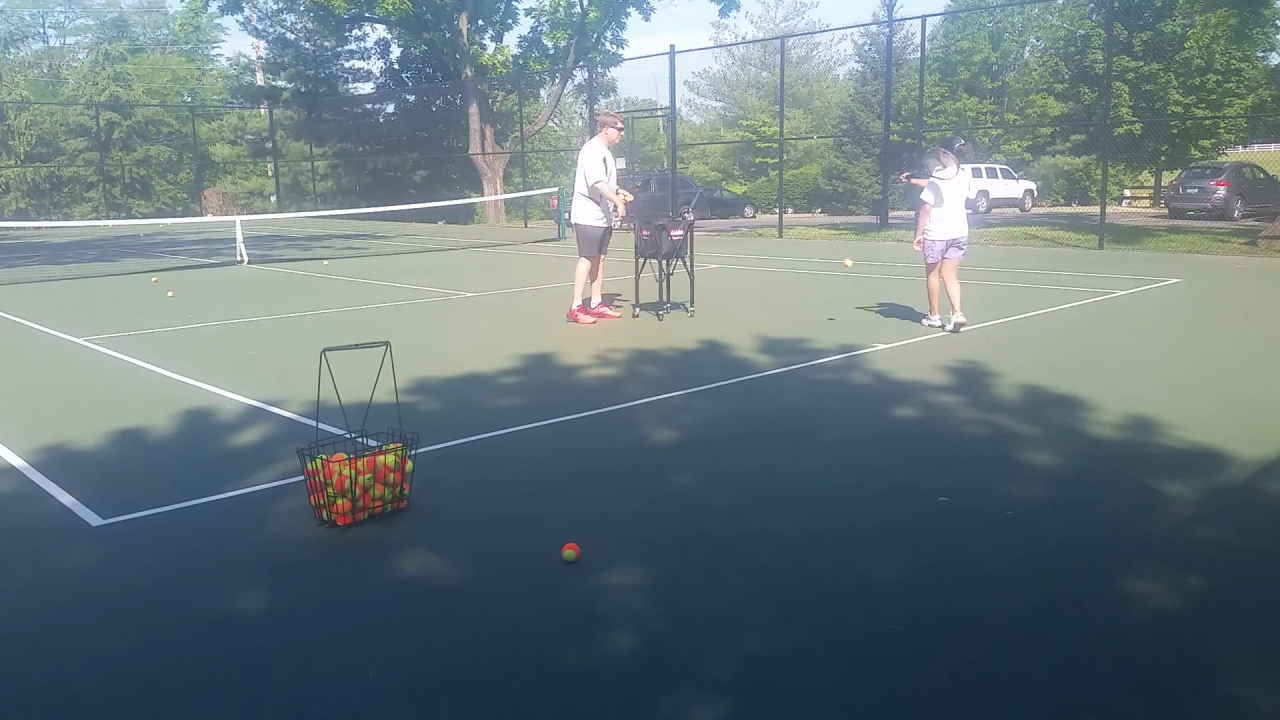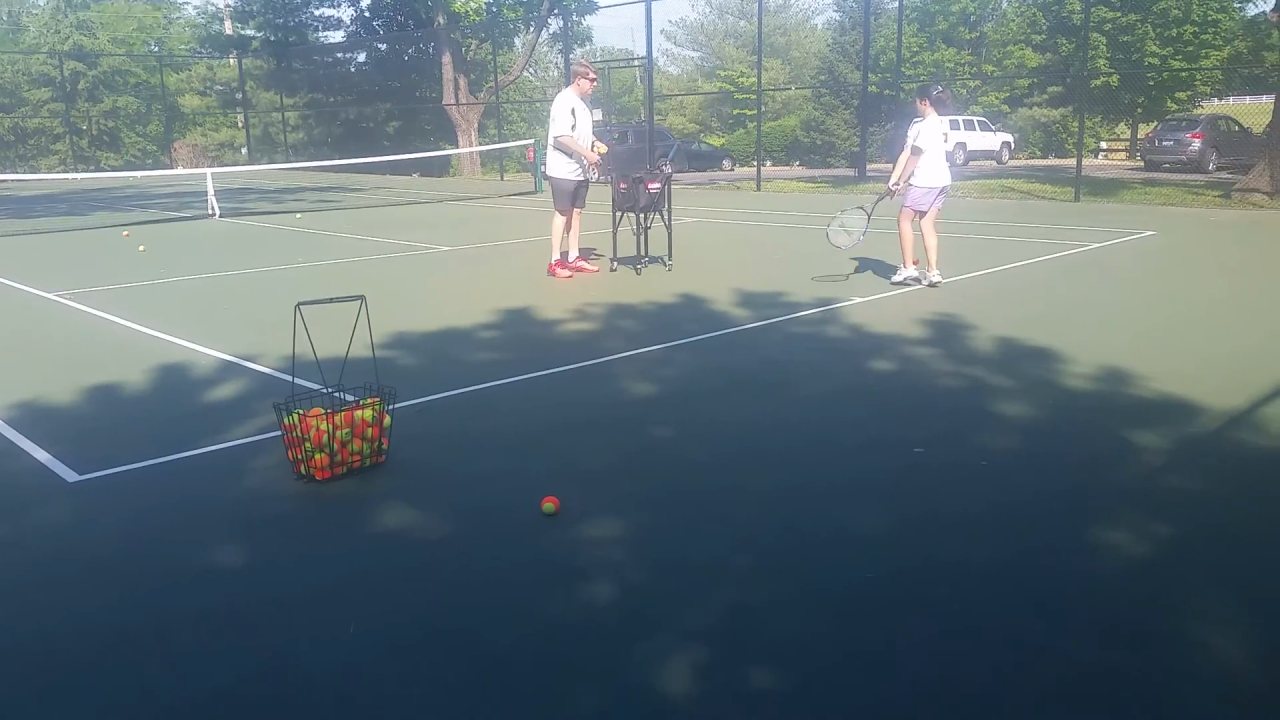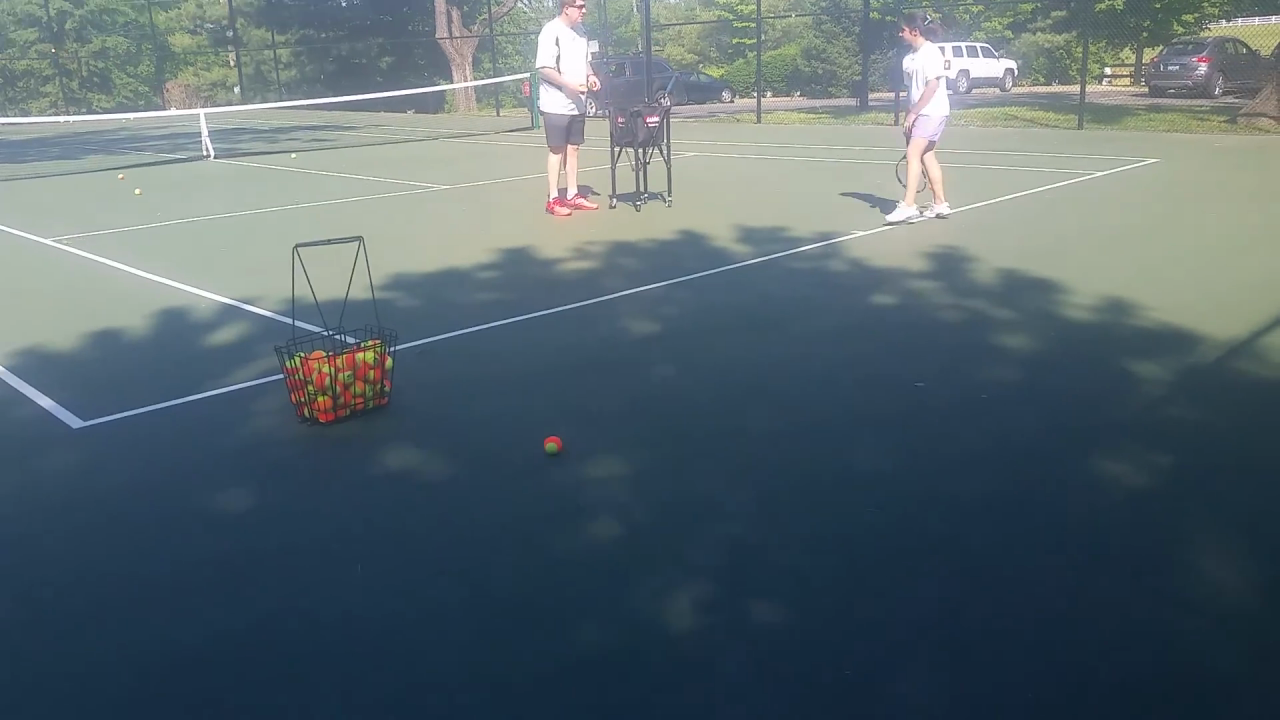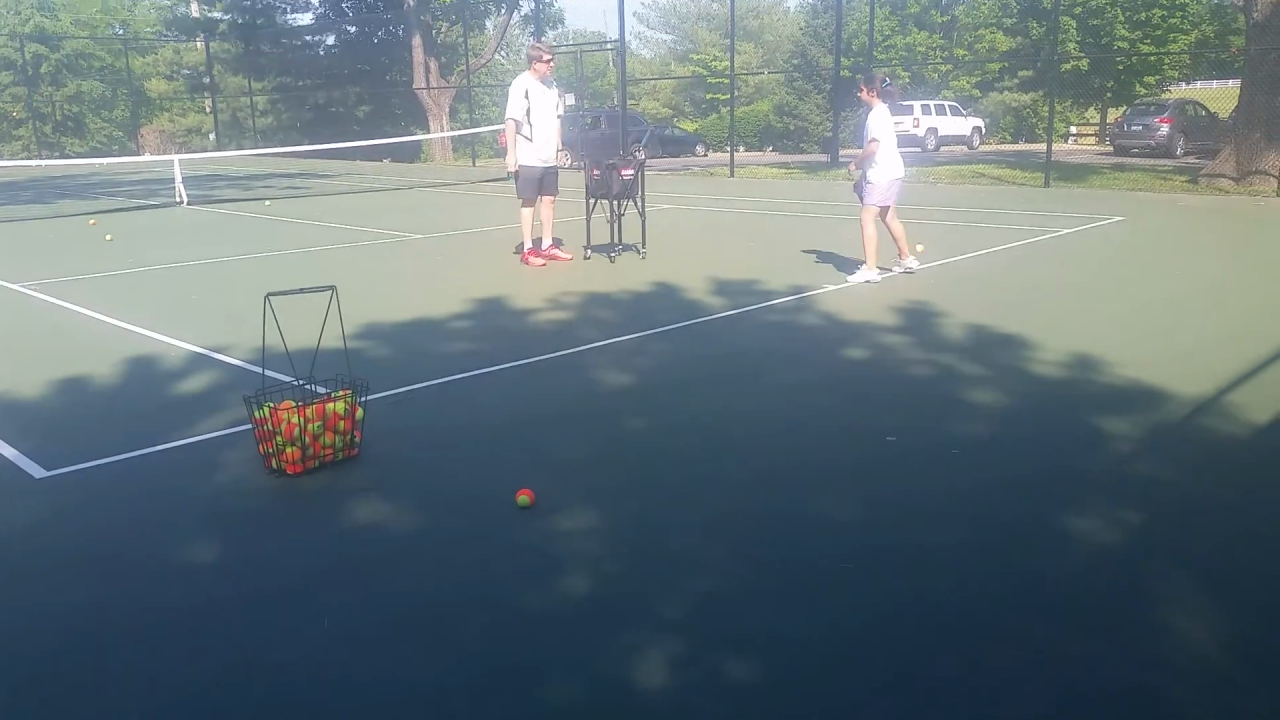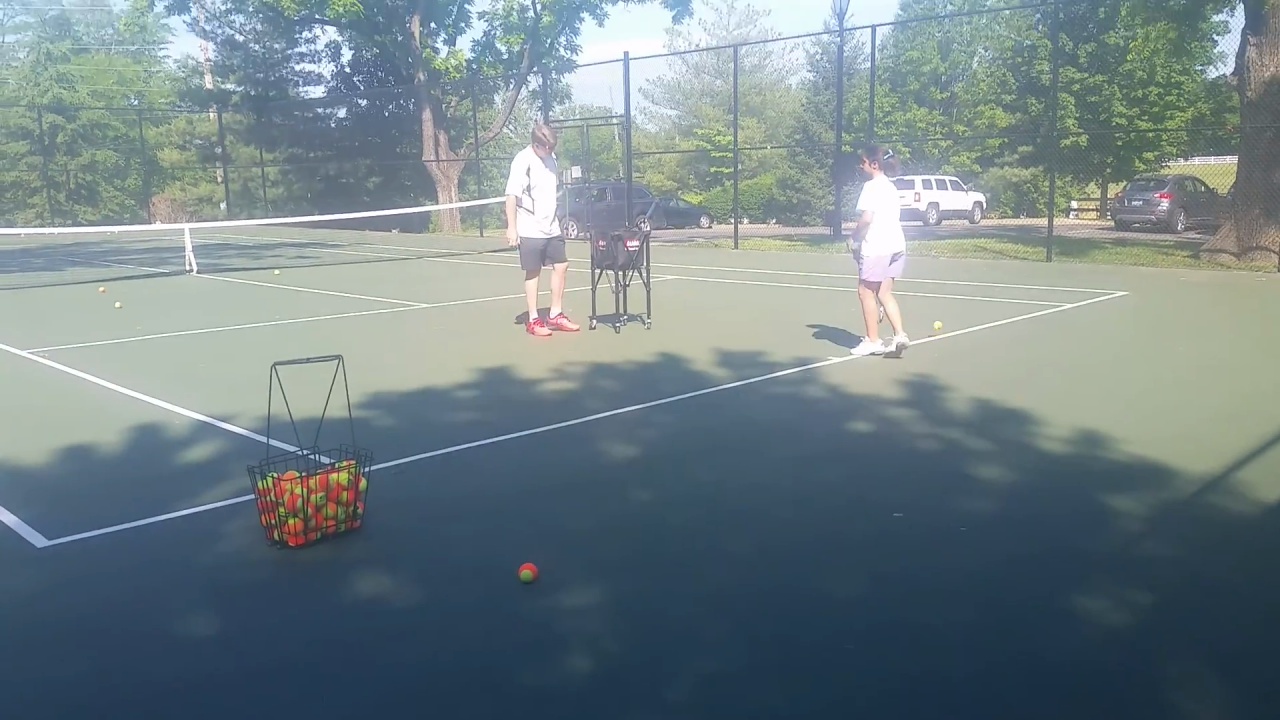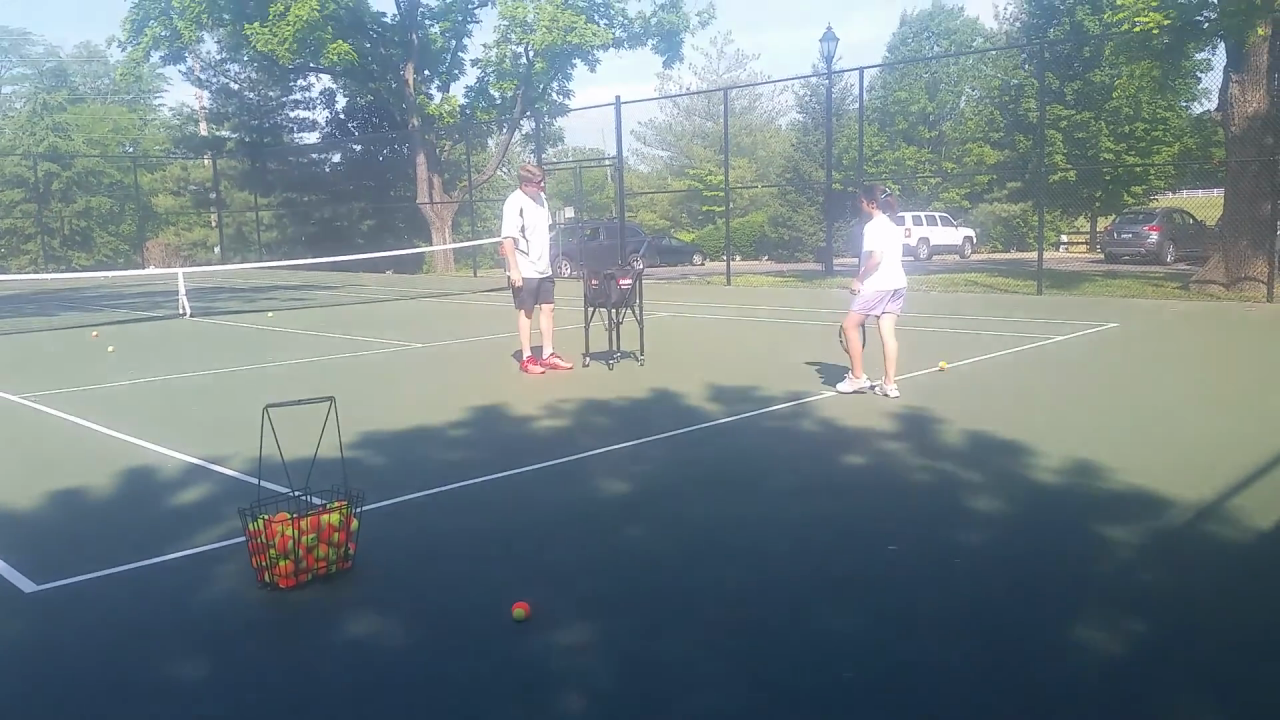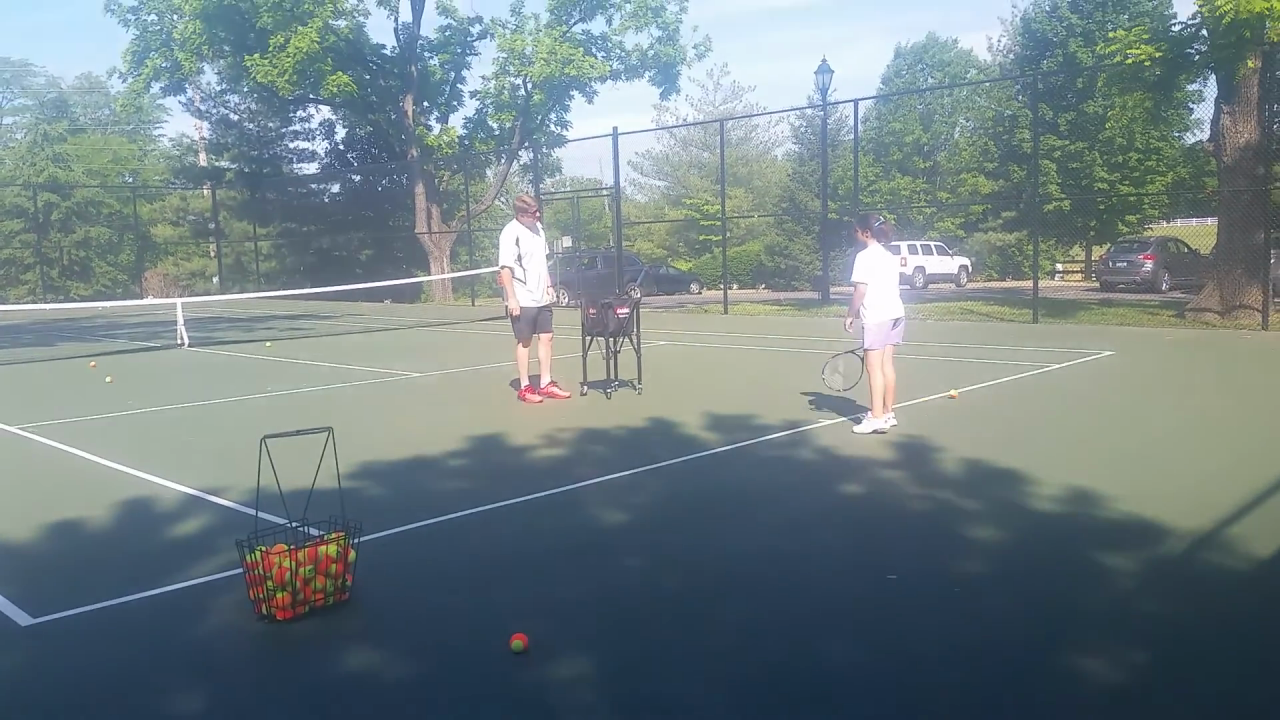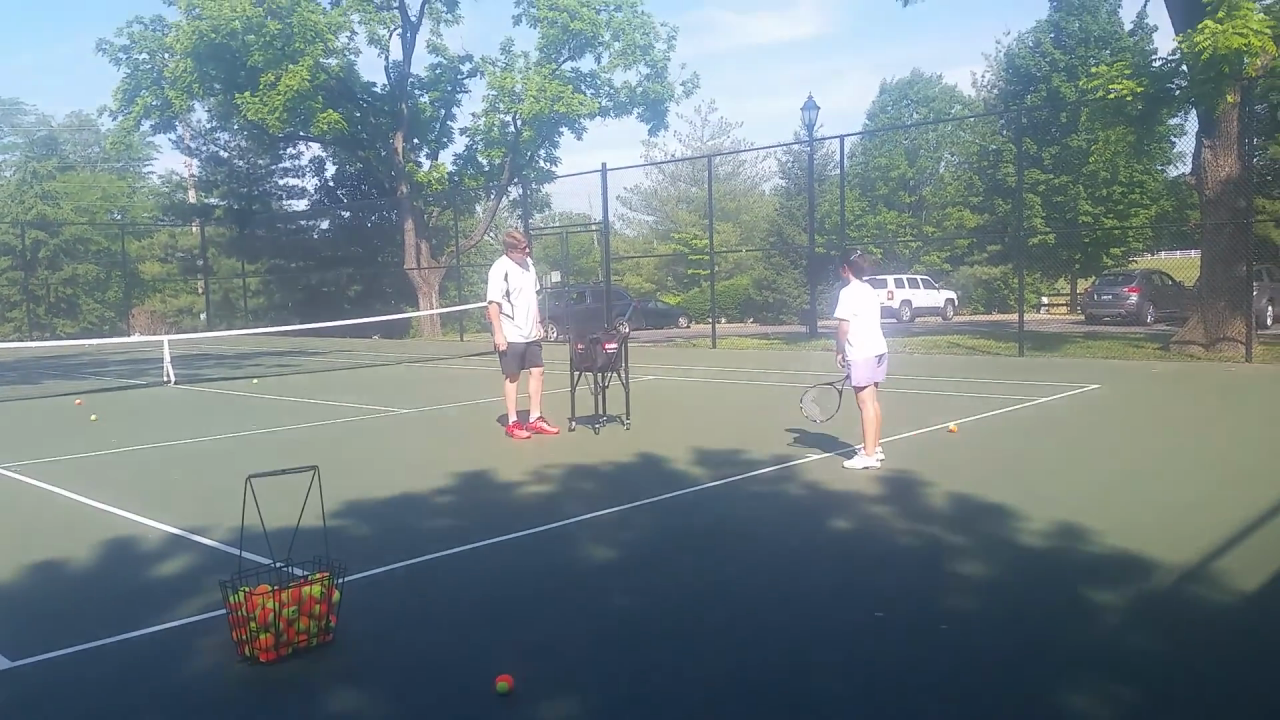
dt=0.3s
person 1, frame 1
left shoulder: (605, 151)
right shoulder: (593, 150)
right elbow: (598, 183)
left wrist: (619, 191)
right wrist: (619, 202)
left hip: (602, 216)
right hip: (588, 216)
left knee: (599, 259)
right knee: (587, 259)
left ankle: (596, 304)
right ankle: (576, 308)
person 1, frame 2
left shoulder: (581, 101)
right shoulder: (564, 101)
right elbow: (562, 137)
left wrist: (595, 142)
right wrist: (587, 153)
left hip: (579, 169)
right hip: (563, 169)
left knee: (576, 212)
right knee: (562, 213)
left ankle: (573, 258)
right ankle: (555, 262)
person 1, frame 3
left shoulder: (579, 31)
right shoulder: (551, 31)
right elbow: (544, 68)
left wrist: (591, 77)
right wrist: (570, 85)
left hip: (576, 105)
right hip: (556, 105)
left knee: (573, 149)
right knee: (557, 150)
left ankle: (573, 195)
right ankle: (553, 199)
person 1, frame 4
left shoulder: (551, 83)
right shoulder: (521, 85)
right elbow: (511, 121)
left wrist: (558, 148)
right wrist: (511, 153)
left hip: (548, 157)
right hip: (528, 158)
left knee: (549, 200)
right knee: (529, 202)
left ankle: (547, 246)
right ankle: (528, 250)
person 1, frame 5
left shoulder: (551, 158)
right shoulder: (523, 161)
right elbow: (511, 196)
right wrist: (511, 227)
left hip: (551, 227)
right hip: (529, 230)
left knee: (561, 267)
right knee: (533, 273)
left ankle: (555, 315)
right ankle: (533, 320)
person 1, frame 6
left shoulder: (540, 197)
right shoulder: (515, 203)
right elbow: (508, 239)
right wrist: (514, 269)
left hip: (543, 268)
right hip: (525, 270)
left knee: (548, 308)
right knee: (526, 312)
left ankle: (548, 355)
right ankle: (527, 359)
person 1, frame 7
left shoulder: (537, 227)
right shoulder: (511, 233)
right elbow: (505, 268)
left wrist: (549, 286)
right wrist: (511, 298)
left hip: (541, 297)
right hip: (523, 300)
left knee: (546, 337)
right knee: (525, 341)
left ankle: (546, 384)
right ankle: (525, 387)
person 1, frame 8
left shoulder: (528, 263)
right shoulder: (500, 269)
right elbow: (493, 303)
left wrist: (538, 322)
right wrist: (498, 333)
left hip: (530, 333)
right hip: (511, 335)
left knee: (537, 372)
right knee: (512, 377)
left ankle: (535, 419)
right ankle: (513, 423)
person 2, frame 1
left shoulder: (939, 176)
right shoulder: (963, 177)
left elbow: (925, 208)
left wrist: (919, 233)
right wrist: (914, 181)
left hip: (937, 233)
right hip: (959, 232)
left knee: (932, 273)
right knee: (950, 275)
left ankle: (934, 315)
right ankle: (957, 314)
person 2, frame 2
left shoulder: (927, 124)
right shoulder: (928, 124)
left elbow: (915, 155)
right elbow: (907, 152)
left wrist: (902, 180)
right wrist: (894, 177)
left hip: (925, 181)
right hip: (940, 181)
left knee: (904, 219)
right knee: (927, 226)
left ankle: (908, 267)
right ankle: (932, 272)
person 2, frame 3
left shoulder: (931, 52)
right shoulder: (908, 58)
left elbow: (933, 86)
left wrist: (912, 113)
right wrist: (910, 116)
left hip: (933, 112)
right hip: (921, 113)
left knee: (913, 154)
right knee: (927, 156)
left ankle: (908, 206)
right ankle: (940, 204)
person 2, frame 4
left shoulder: (878, 114)
right shoulder: (877, 114)
left elbow: (873, 147)
left wrist: (855, 163)
right wrist: (863, 176)
left hip: (883, 174)
right hip: (886, 173)
left knee: (867, 218)
right knee: (888, 217)
left ankle: (870, 269)
right ankle: (906, 258)
person 2, frame 5
left shoulder: (871, 186)
right shoulder: (890, 187)
left elbow: (866, 218)
left wrist: (853, 238)
right wrist: (861, 239)
left hip: (877, 247)
right hip: (896, 246)
left knee: (867, 293)
right knee: (884, 294)
left ankle: (873, 341)
right ankle: (899, 336)
person 2, frame 6
left shoulder: (873, 226)
right shoulder: (894, 226)
left elbow: (875, 258)
left wrist: (858, 279)
left hip: (877, 285)
right hip: (897, 283)
left knee: (850, 325)
right knee: (888, 334)
left ankle: (857, 377)
right ankle: (889, 384)
person 2, frame 7
left shoulder: (864, 256)
right shoulder: (890, 256)
left elbow: (860, 291)
right elbow: (895, 287)
left wrist: (850, 315)
left hip: (876, 316)
right hip: (895, 313)
left knee: (873, 367)
right knee: (886, 364)
left ankle: (877, 418)
right ankle: (888, 413)
person 2, frame 8
left shoulder: (848, 292)
right shoulder: (870, 290)
left elbow: (844, 328)
left wrist: (839, 352)
left hip: (861, 353)
right hip: (878, 349)
left knee: (865, 403)
right knee: (872, 400)
left ankle: (869, 455)
right ankle: (875, 448)
